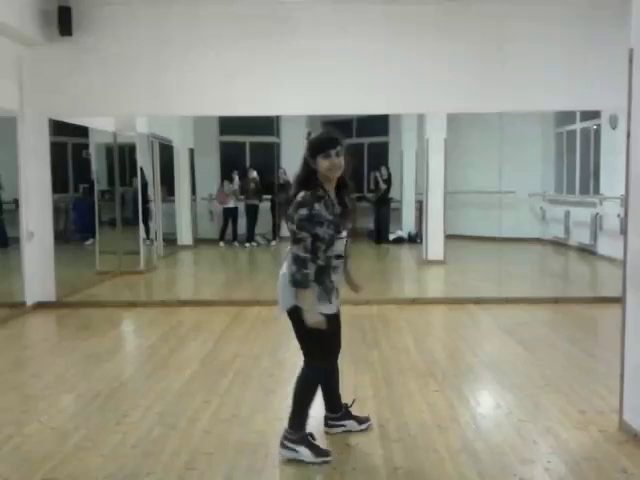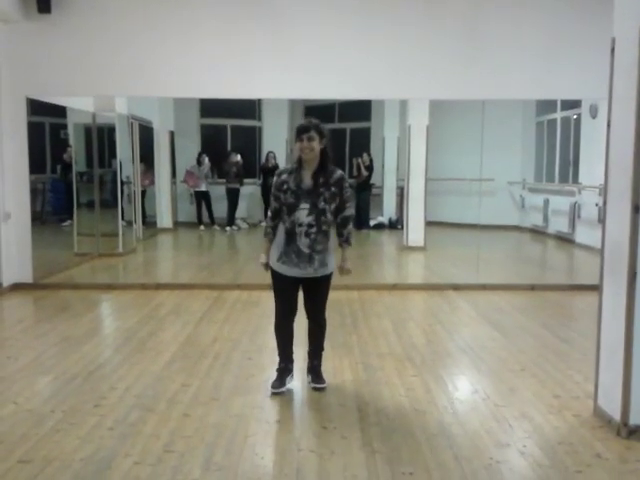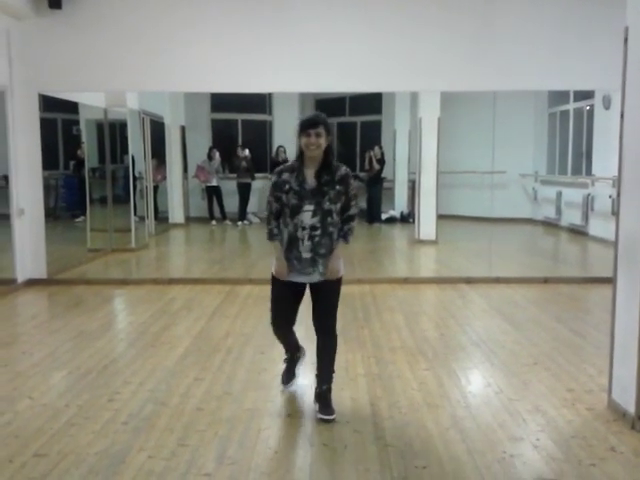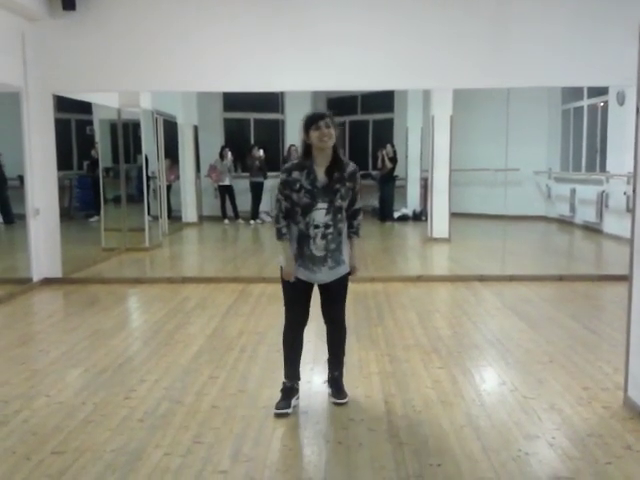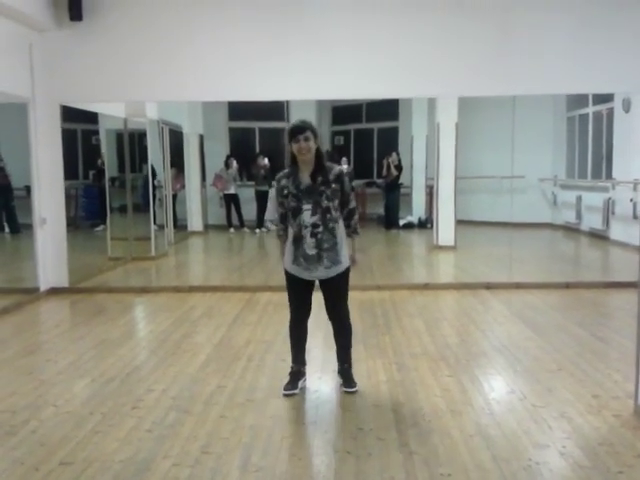
dt=1s
person 1, frame 1
left shoulder: (340, 195)
right shoulder: (307, 202)
right elbow: (302, 257)
left wrist: (347, 274)
right wrist: (308, 306)
left hip: (326, 289)
right hip: (304, 292)
left knee: (329, 354)
right knee: (317, 360)
left ankle: (335, 414)
right ankle: (294, 436)
person 1, frame 2
left shoulder: (337, 179)
right shoulder: (283, 177)
left elbow: (345, 218)
right elbow: (273, 216)
left wrist: (344, 257)
right wrist: (266, 251)
left hip: (319, 262)
right hip: (284, 260)
left knee: (317, 316)
right knee: (284, 315)
left ankle: (315, 368)
right ankle: (284, 369)
person 1, frame 3
left shoulder: (341, 175)
right shoulder: (283, 175)
left elbow: (349, 219)
right elbow: (273, 218)
left wrist: (336, 256)
right wrist: (279, 257)
left hip: (326, 266)
right hip: (289, 264)
left knee: (326, 328)
right knee: (280, 322)
left ankle: (324, 393)
right ankle: (294, 354)
person 1, frame 4
left shoulder: (349, 171)
right shoulder: (292, 172)
left elbow: (354, 214)
right elbow: (282, 217)
left wrist: (353, 252)
right wrist: (288, 258)
left hip: (335, 262)
right hip: (298, 262)
left knee: (336, 322)
right knee: (294, 323)
left ankle: (335, 379)
right ankle: (290, 387)
person 1, frame 5
left shoulder: (336, 174)
right shoulder: (283, 180)
left elbow: (350, 212)
right elbow: (282, 220)
left wrist: (352, 247)
right wrist: (283, 251)
left hip: (334, 260)
right hip: (297, 261)
left knee: (339, 316)
right knee: (298, 318)
left ankle: (345, 371)
right ankle: (297, 372)
